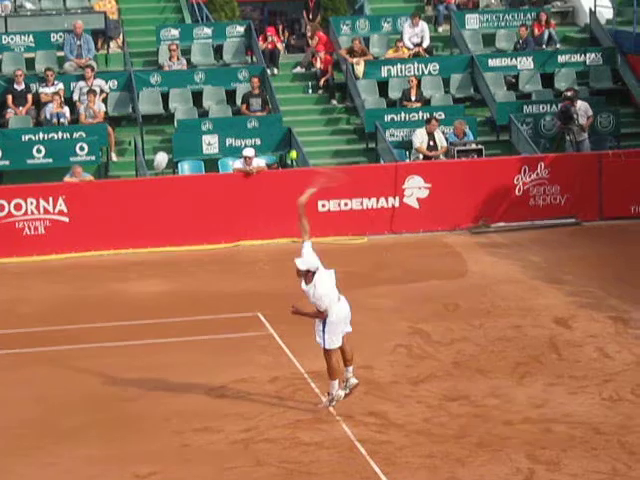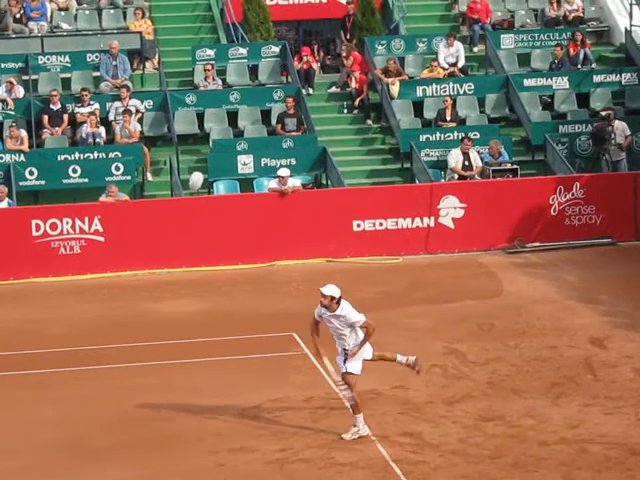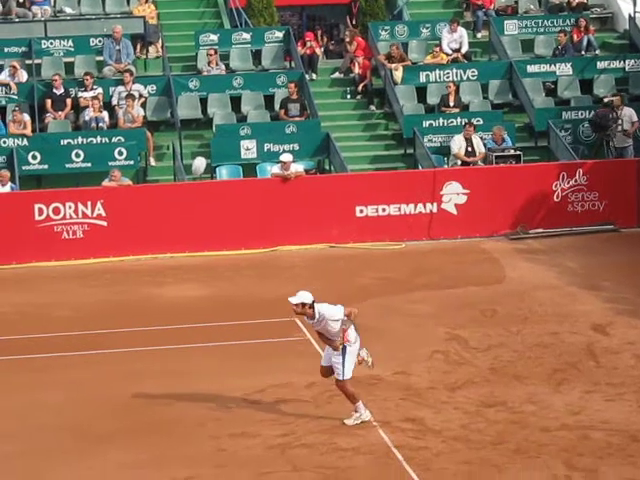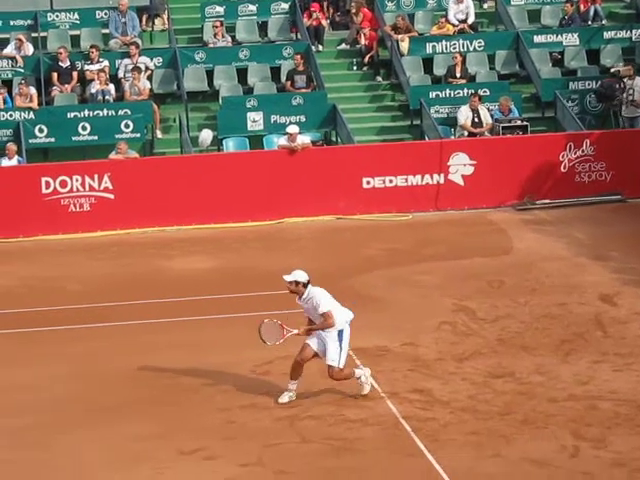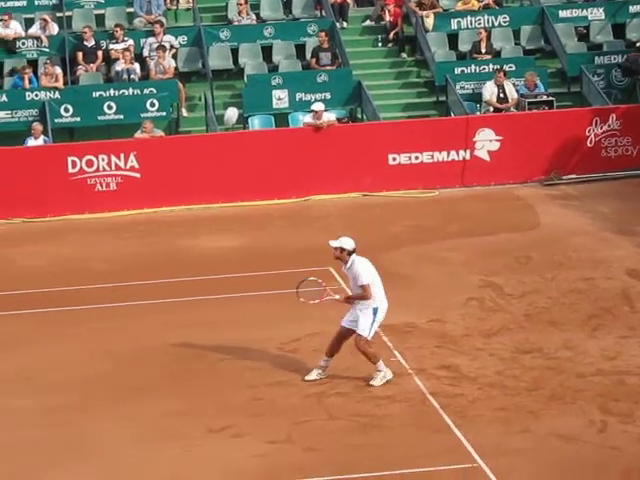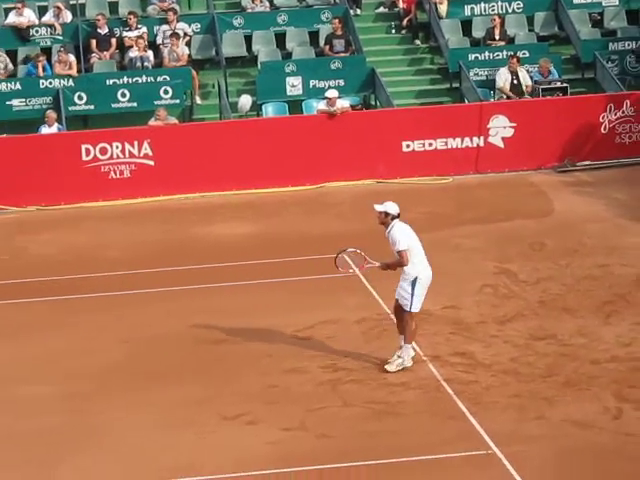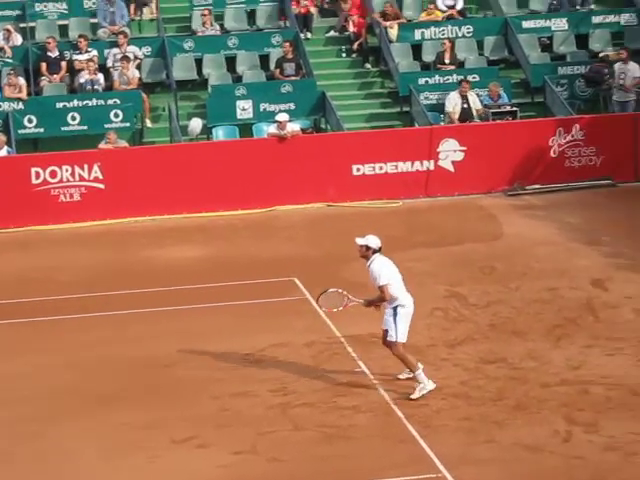
dt=0.2s
person 1, frame 1
left shoulder: (316, 292)
right shoulder: (310, 259)
left elbow: (323, 314)
right elbow: (305, 233)
left wrist: (300, 312)
right wrist: (301, 210)
left hip: (332, 319)
right hip: (341, 307)
left knee: (331, 355)
right knee: (344, 344)
left ankle: (334, 393)
right ankle: (349, 378)
person 1, frame 2
left shoulder: (347, 313)
right shoulder: (321, 309)
left elbow: (371, 327)
right elbow: (314, 325)
left wrist: (358, 348)
right wrist: (317, 347)
left hip: (352, 348)
right hip: (344, 347)
left knee: (349, 385)
right knee: (376, 356)
left ankle: (360, 427)
right ankle: (408, 361)
person 1, frame 3
left shoulder: (326, 311)
right shoulder: (309, 316)
left elbow: (353, 311)
right elbow: (320, 333)
left wrist: (344, 331)
right wrist: (329, 343)
left hip: (347, 343)
right hip: (335, 342)
left knee: (341, 384)
right knee: (325, 373)
left ankle: (362, 413)
right ankle: (360, 355)
person 1, frame 4
left shoulder: (317, 296)
right shoulder: (302, 298)
left elbow: (330, 323)
left wrist: (307, 329)
right wrist: (307, 329)
left hip: (338, 331)
right hip: (320, 332)
left knee: (334, 374)
right knee: (299, 359)
left ankle: (362, 374)
right ankle: (291, 391)
person 1, frame 5
left shoulder: (360, 266)
right shoulder: (349, 265)
left elbow: (368, 295)
left wrist: (348, 297)
right wrist: (350, 299)
left hip: (374, 308)
right hip: (359, 307)
left knee: (361, 344)
right knee: (339, 337)
left ankle: (383, 371)
right ankle: (321, 369)
person 1, frame 6
left shoulder: (397, 232)
right shoulder: (395, 229)
left elbow: (404, 261)
left wrist: (385, 265)
right wrist: (391, 264)
left hip: (417, 277)
right hip: (411, 276)
left knee: (408, 317)
right knee: (398, 312)
left ankle: (405, 358)
right ankle: (405, 350)
person 1, frame 7
left shoulder: (376, 266)
right shoulder: (379, 261)
left elbow: (385, 296)
left wrist: (370, 302)
right wrist: (376, 300)
left hip: (399, 307)
right hip: (395, 306)
left knee: (397, 349)
right knee: (387, 341)
left ankle: (424, 382)
right ankle: (413, 368)
